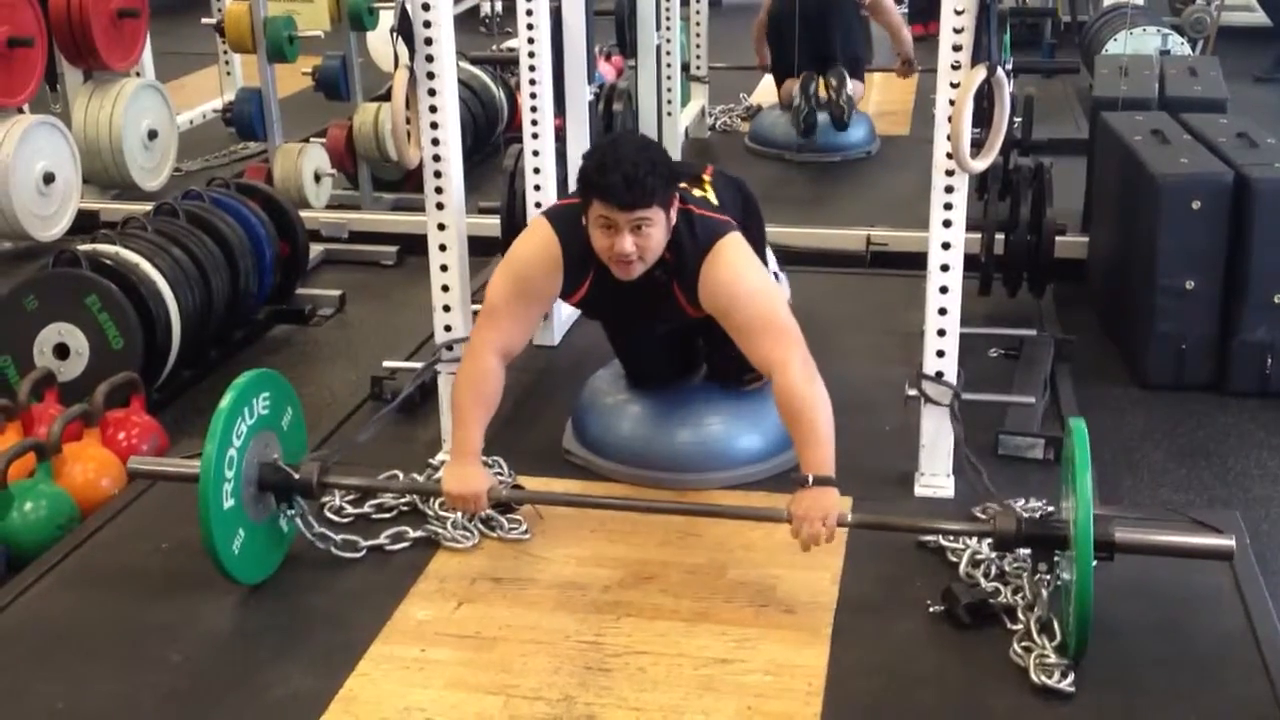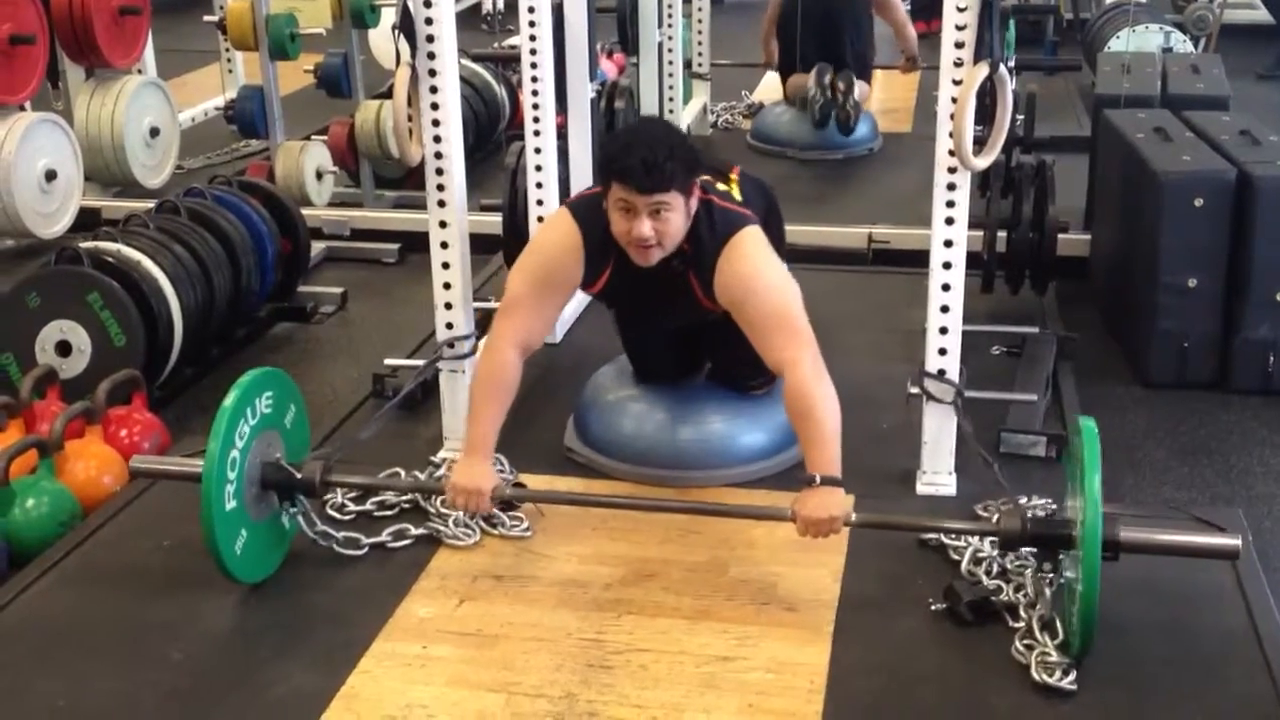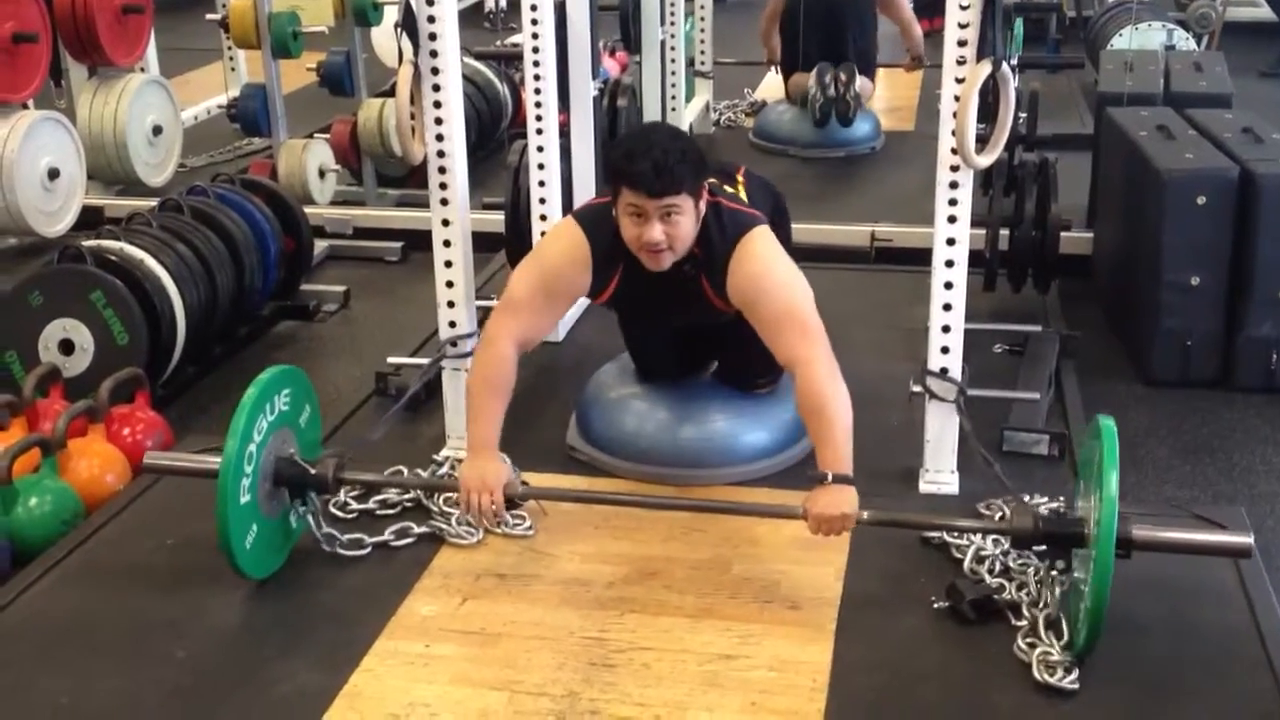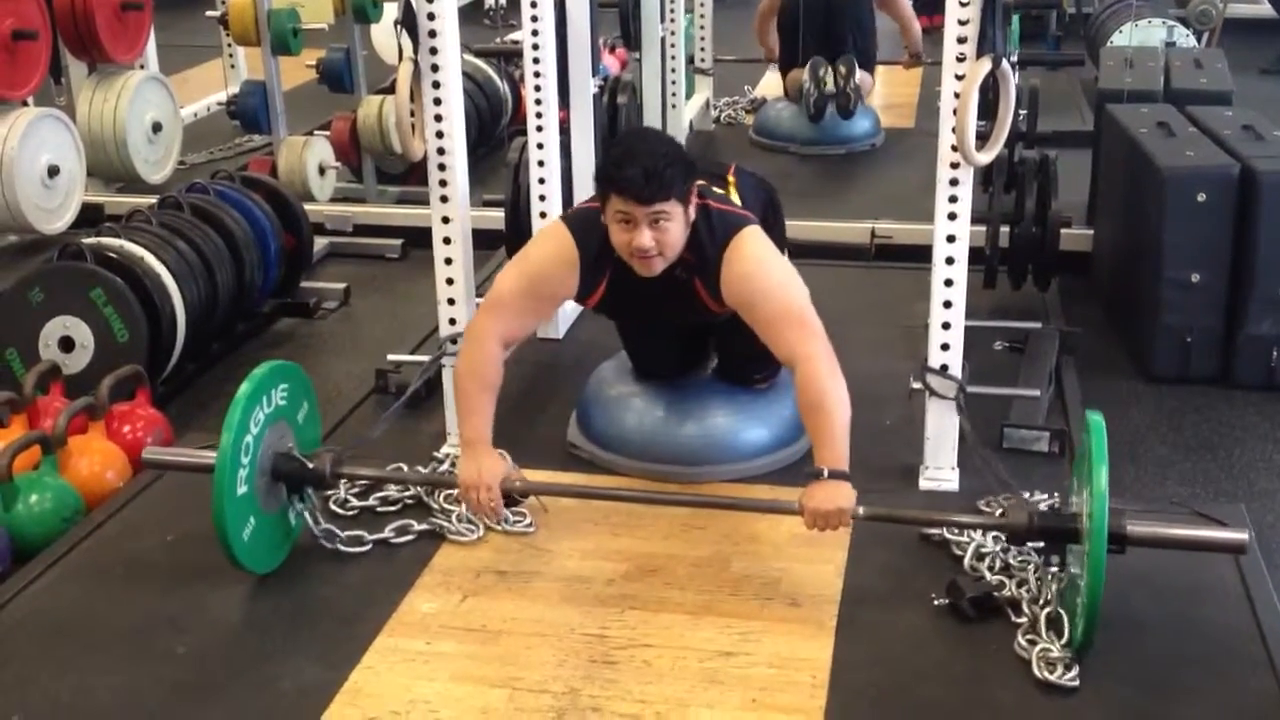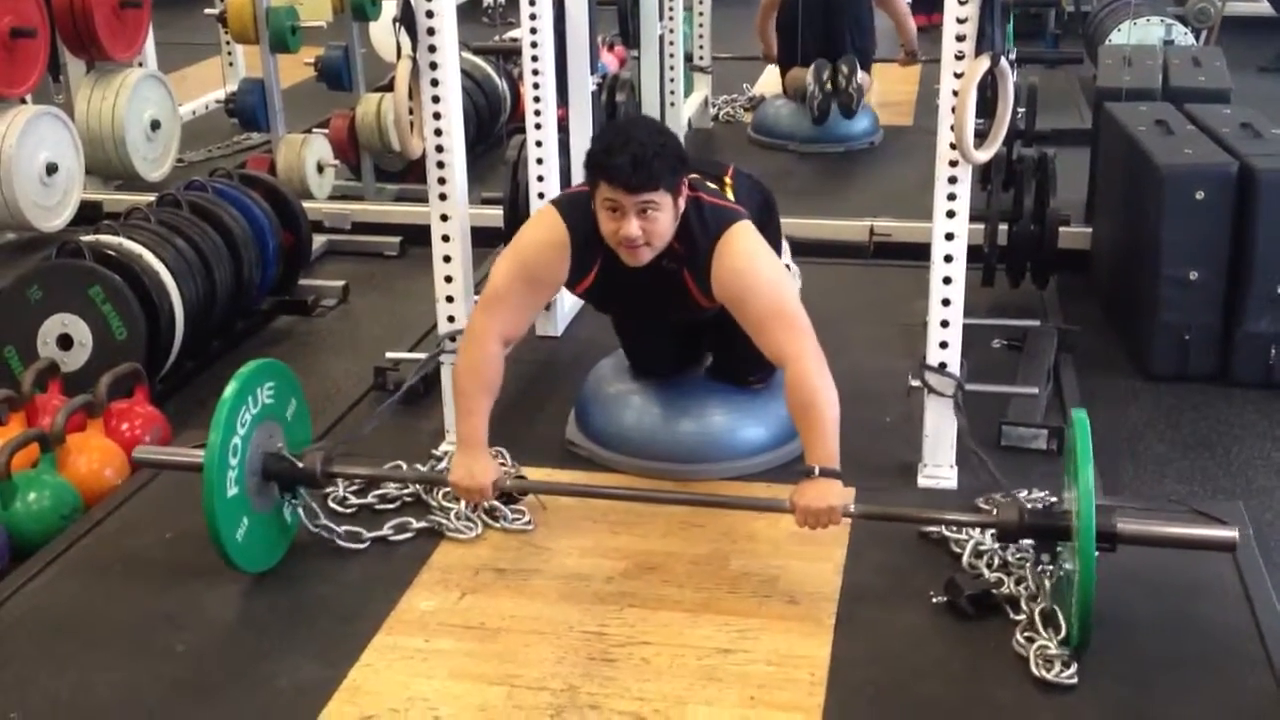
dt=0.2s
person 1, frame 1
left shoulder: (720, 254)
right shoulder: (550, 243)
left elbow: (790, 364)
right elbow: (488, 349)
left wrist: (817, 483)
right wrist: (465, 460)
left knee: (740, 373)
right knee: (654, 378)
left ankle: (768, 286)
right ankle: (685, 340)
person 1, frame 2
left shoulder: (739, 248)
right shoulder: (572, 233)
left elbow: (800, 363)
right elbow: (509, 341)
left wrist: (823, 482)
right wrist: (476, 457)
left knee: (747, 379)
right knee: (659, 375)
right ankle: (697, 348)
person 1, frame 3
left shoulder: (749, 250)
right shoulder: (580, 243)
left elbow: (813, 360)
right elbow: (502, 337)
left wrist: (835, 479)
right wrist: (482, 453)
left knee: (751, 379)
right knee: (660, 373)
person 1, frame 4
left shoulder: (741, 249)
right shoulder: (569, 246)
left elbow: (813, 357)
right elbow: (486, 336)
left wrist: (832, 476)
right wrist: (477, 450)
left knee: (751, 374)
right knee: (659, 371)
right ankle: (699, 343)
person 1, frame 5
left shoulder: (732, 244)
right shoulder: (557, 232)
left elbow: (800, 355)
right elbow: (489, 334)
left wrist: (823, 474)
right wrist: (472, 449)
left knee: (746, 373)
right knee: (658, 370)
left ankle: (780, 282)
